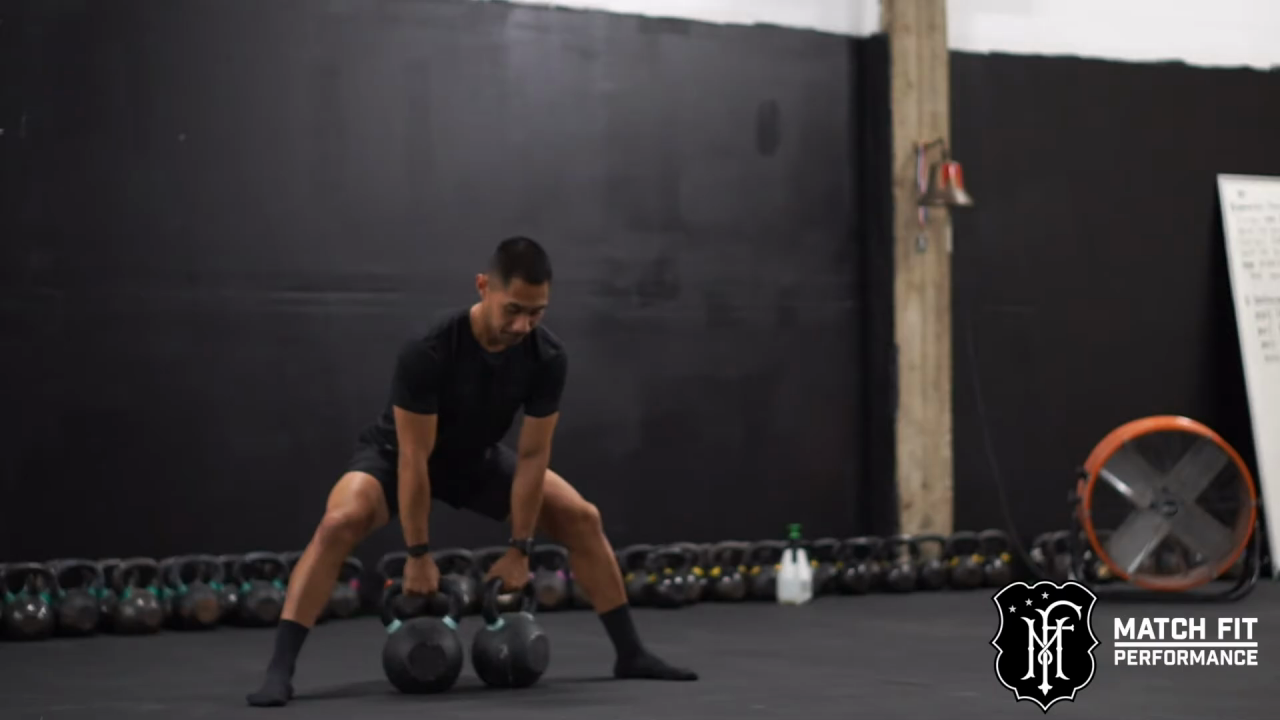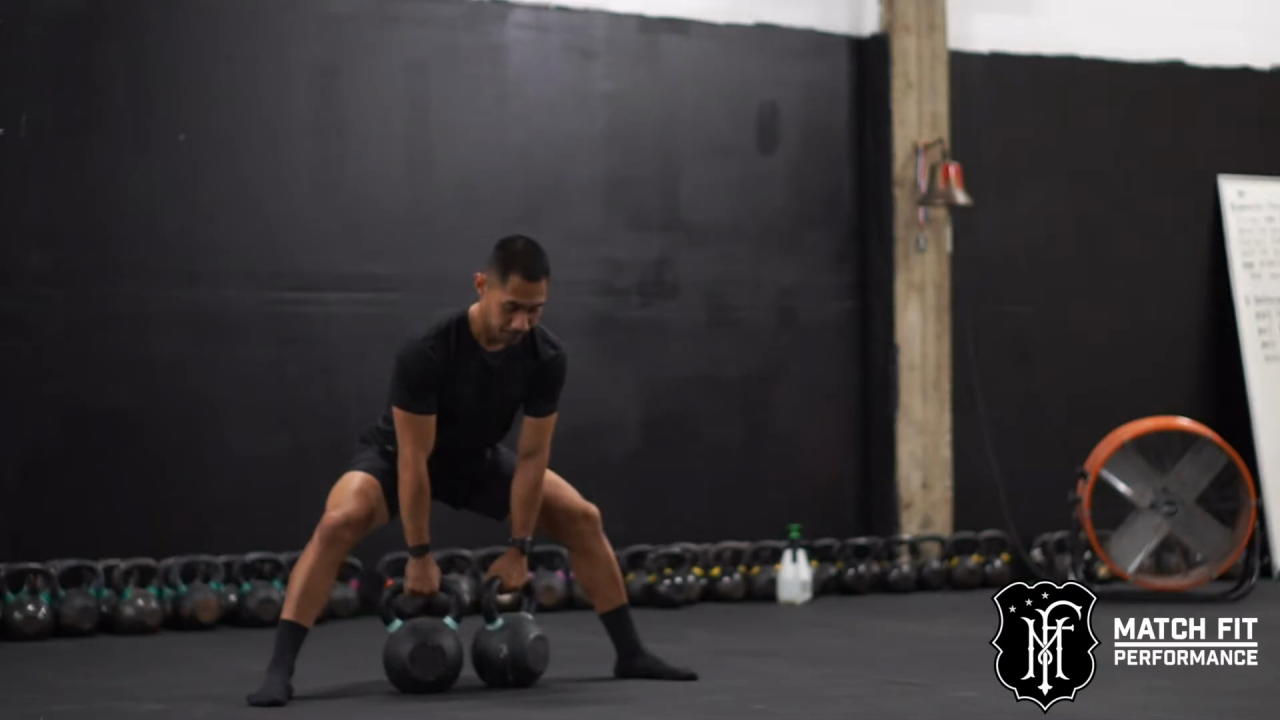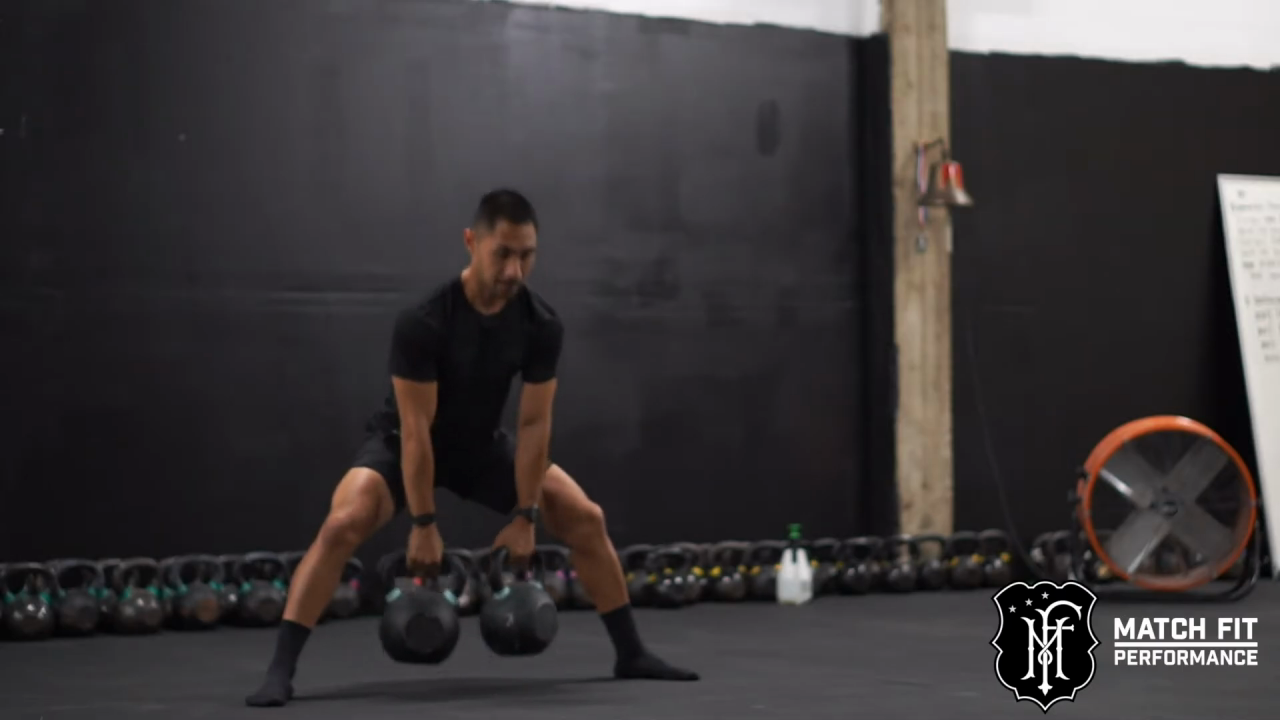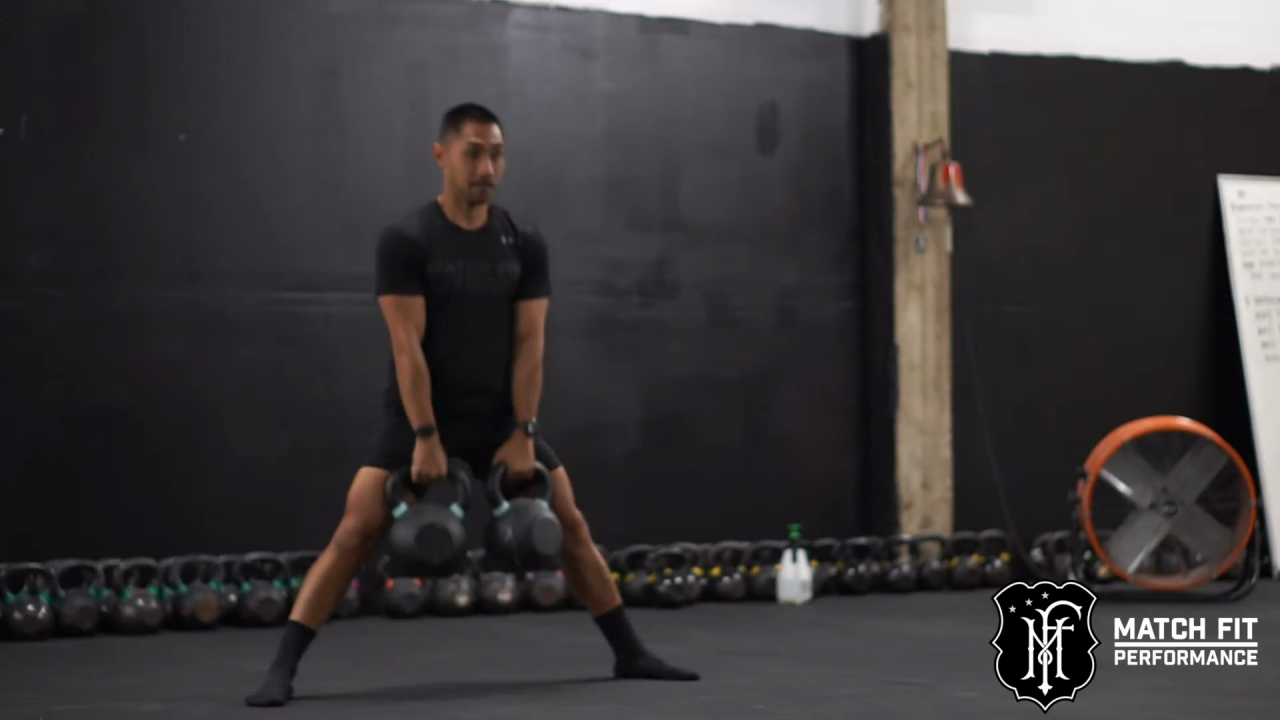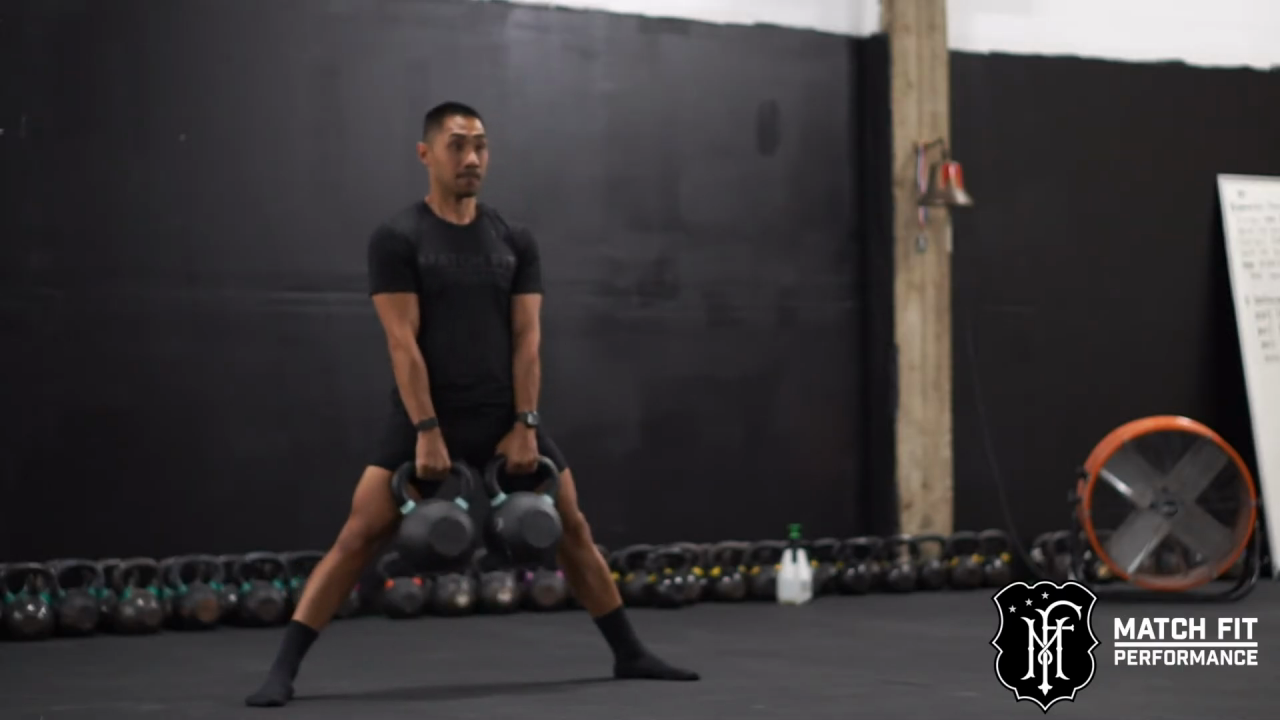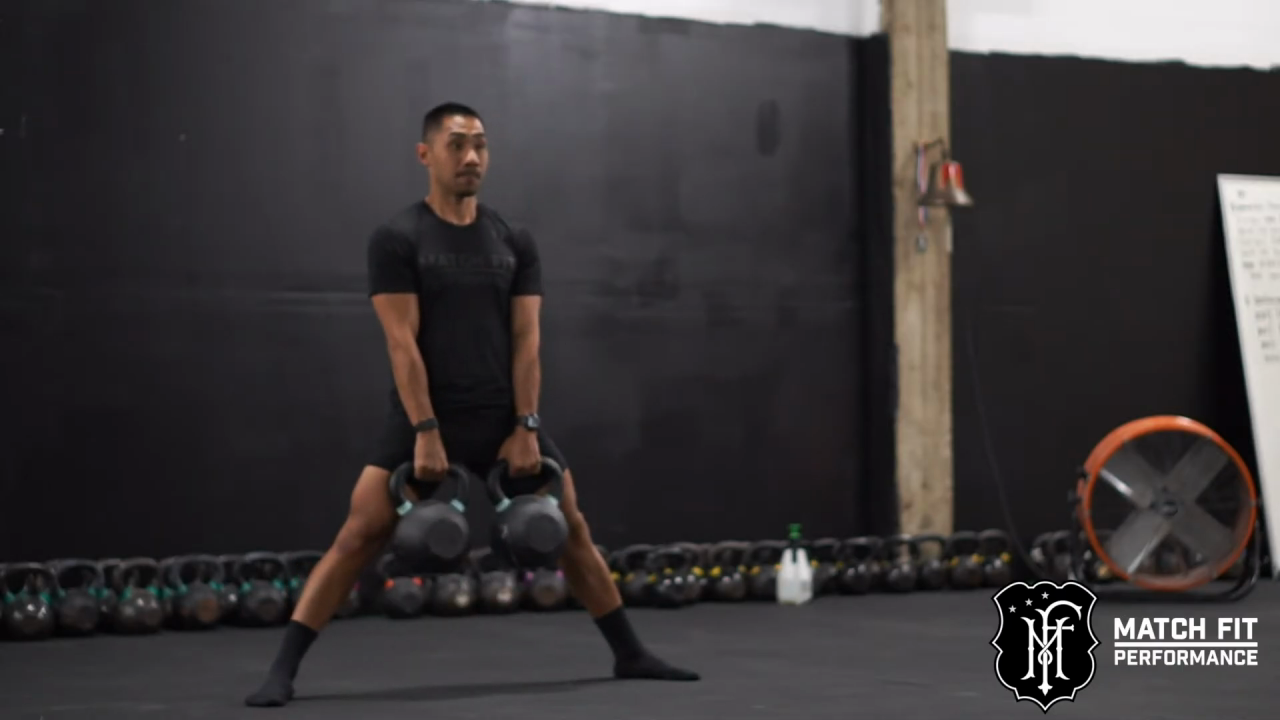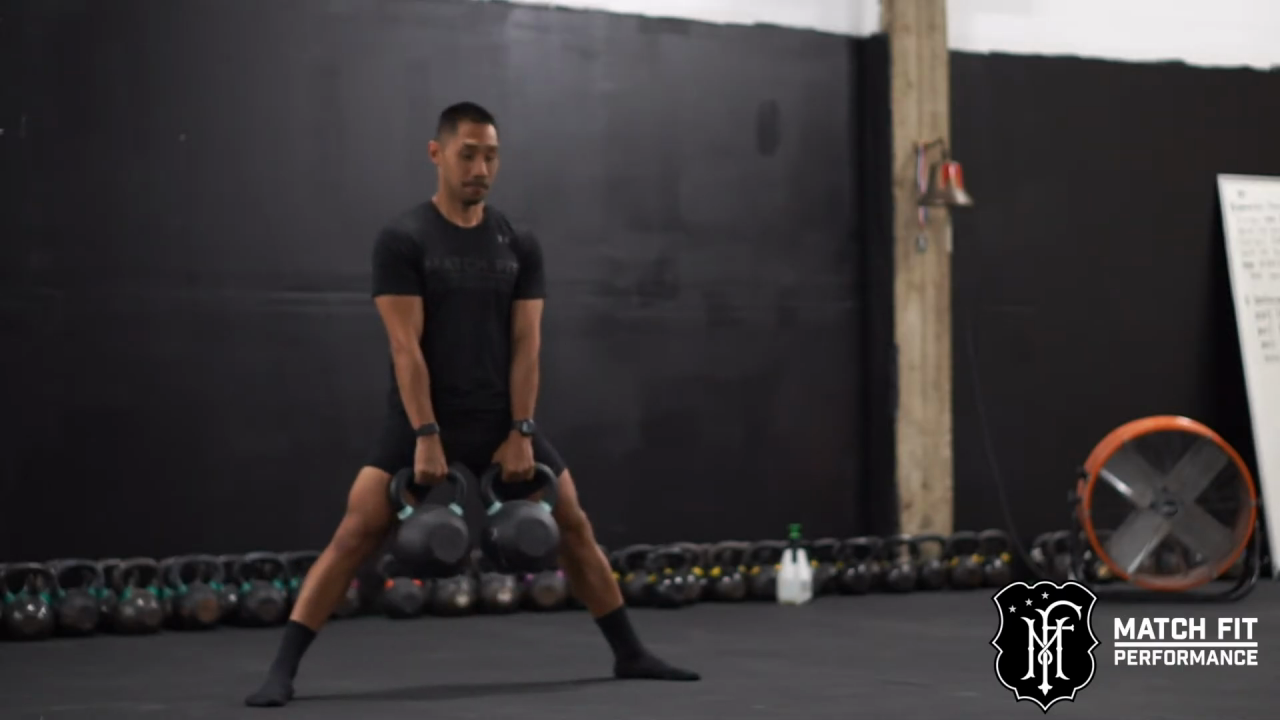
dt=0.4s
person 1, frame 1
left shoulder: (547, 357)
right shoulder: (426, 352)
left elbow: (533, 455)
right elbow: (413, 459)
left wrist: (518, 550)
right wrist: (419, 556)
left hip: (476, 457)
right hip: (396, 453)
left knee: (582, 518)
right knee: (338, 525)
left ankle: (631, 653)
right ankle: (280, 670)
person 1, frame 2
left shoulder: (547, 358)
right shoulder: (425, 353)
left elbow: (532, 457)
right elbow: (413, 461)
left wrist: (517, 550)
right wrist: (420, 556)
left hip: (477, 458)
right hip: (396, 454)
left knee: (583, 519)
right knee: (338, 524)
left ankle: (631, 653)
right ankle: (280, 669)
person 1, frame 3
left shoulder: (541, 324)
right shoulder: (422, 322)
left elbow: (534, 423)
right elbow: (416, 430)
left wrist: (525, 519)
right wrist: (424, 525)
left hip: (481, 445)
right hip: (401, 442)
left knee: (586, 520)
right knee: (342, 526)
left ankle: (631, 653)
right ankle: (280, 670)
person 1, frame 4
left shoulder: (525, 244)
right shoulder: (406, 240)
left elbow: (529, 344)
right elbow: (407, 347)
left wrist: (523, 436)
right wrist: (425, 440)
left hip: (496, 417)
right hip: (416, 413)
left knee: (570, 526)
right knee: (354, 535)
left ankle: (630, 654)
right ankle: (281, 670)
person 1, frame 5
left shoulder: (514, 241)
right shoulder: (397, 239)
left elbow: (526, 339)
right elbow: (403, 342)
left wrist: (525, 426)
right wrist: (427, 432)
left hip: (504, 419)
right hip: (426, 419)
left knee: (572, 530)
right knee: (359, 537)
left ankle: (629, 654)
right ankle: (283, 670)
person 1, frame 6
left shoulder: (515, 243)
right shoulder: (397, 239)
left elbow: (526, 341)
right elbow: (402, 343)
left wrist: (526, 429)
right wrist: (426, 433)
left hip: (503, 420)
right hip: (425, 419)
left knee: (571, 531)
right knee: (358, 537)
left ankle: (630, 654)
right ankle: (282, 671)
person 1, frame 7
left shoulder: (519, 244)
right shoulder: (403, 239)
left elbow: (526, 345)
right elbow: (406, 347)
left wrist: (521, 434)
right wrist: (426, 438)
left hip: (500, 421)
right hip: (423, 420)
left knee: (574, 529)
right knee: (356, 536)
left ankle: (630, 654)
right ankle: (282, 671)
